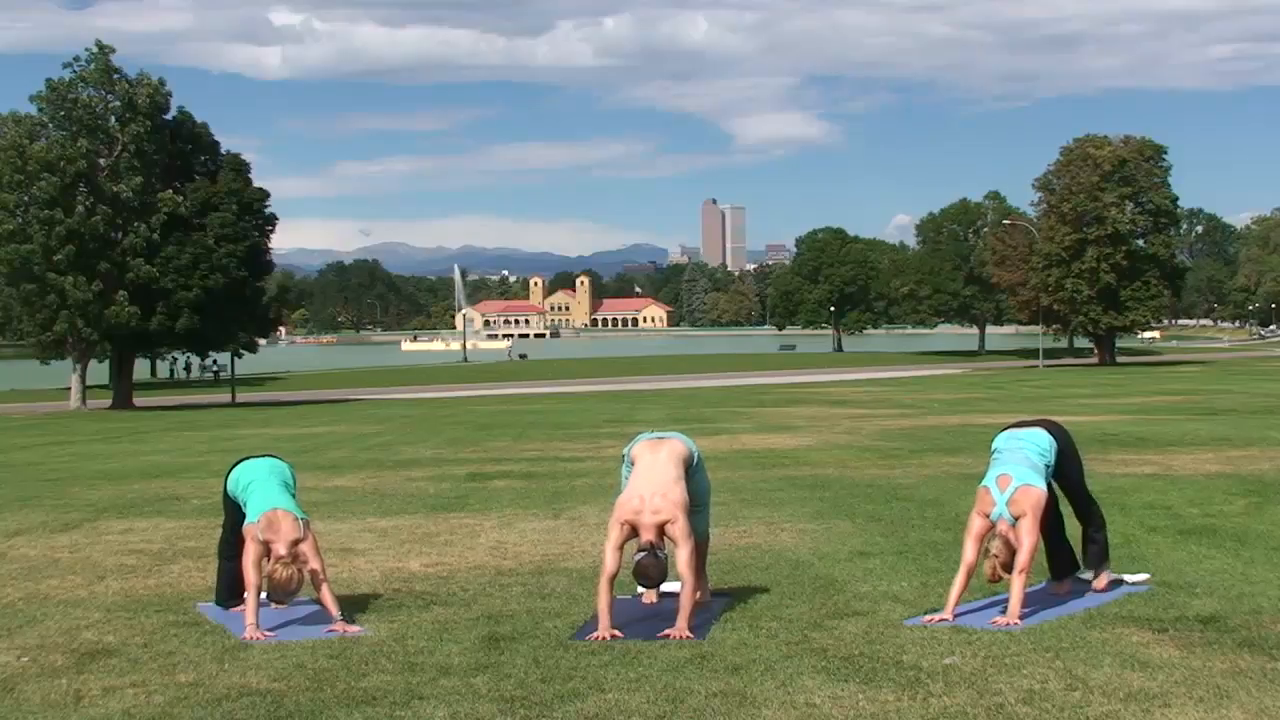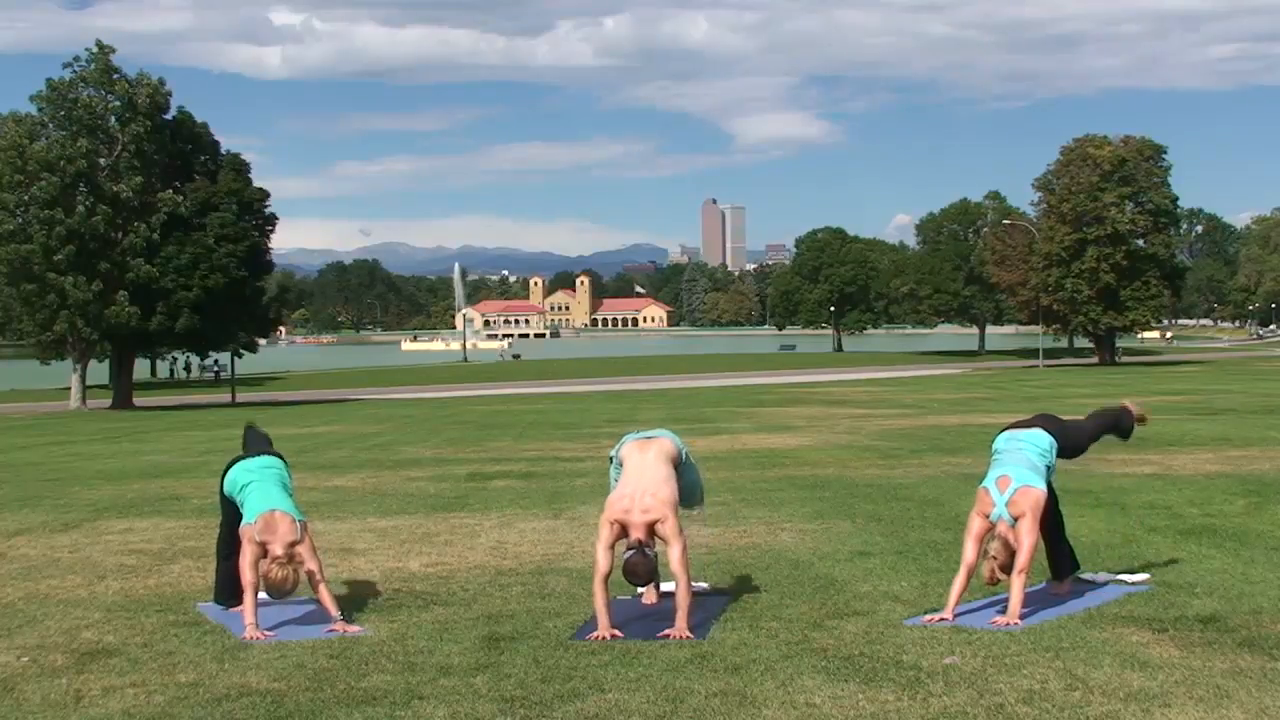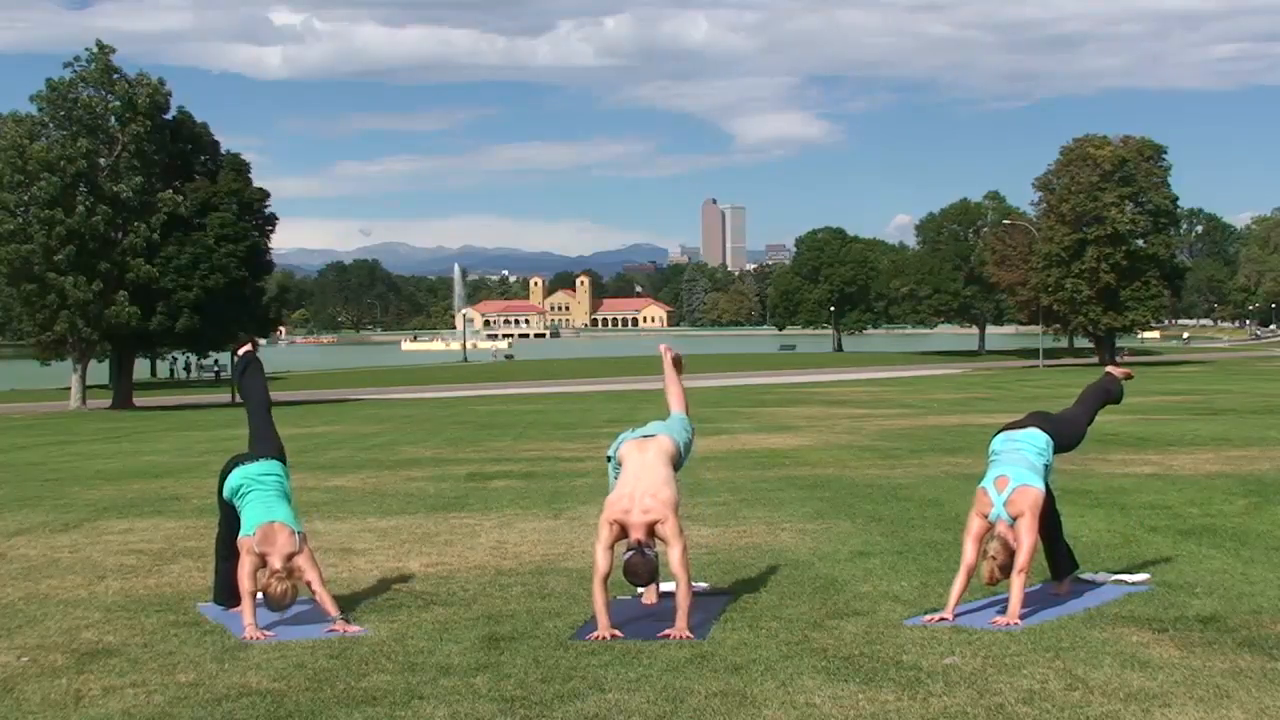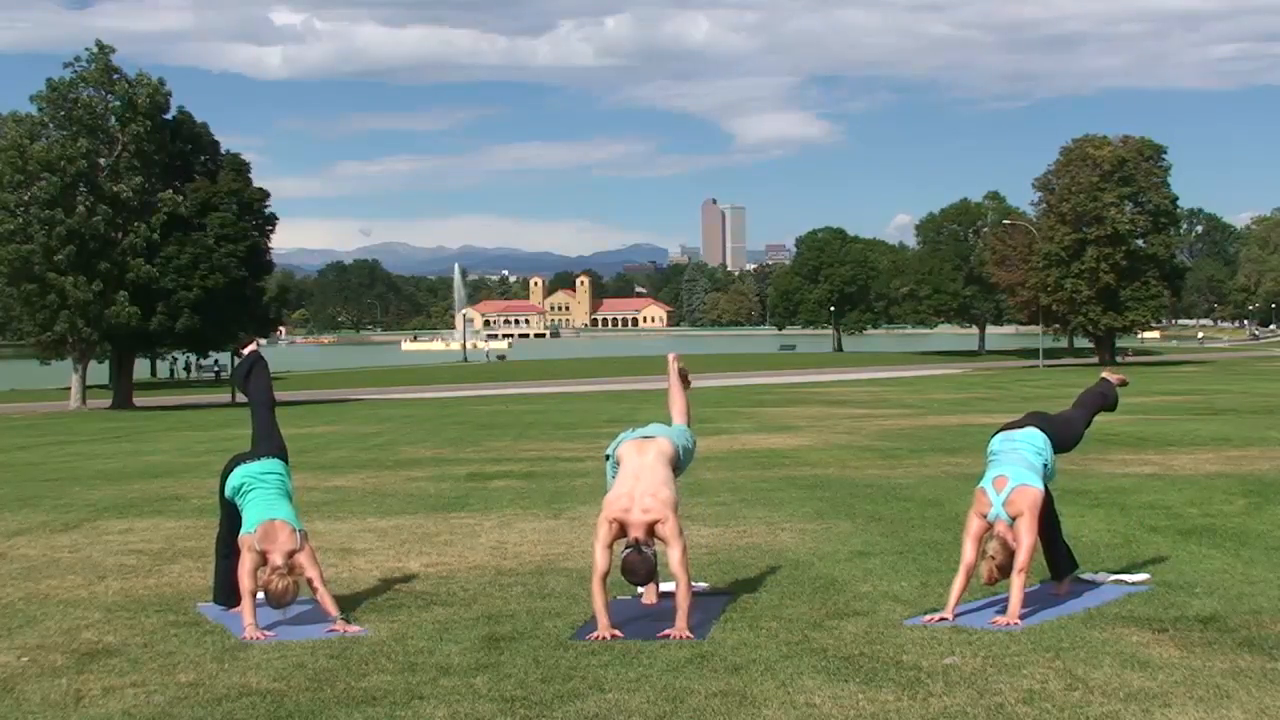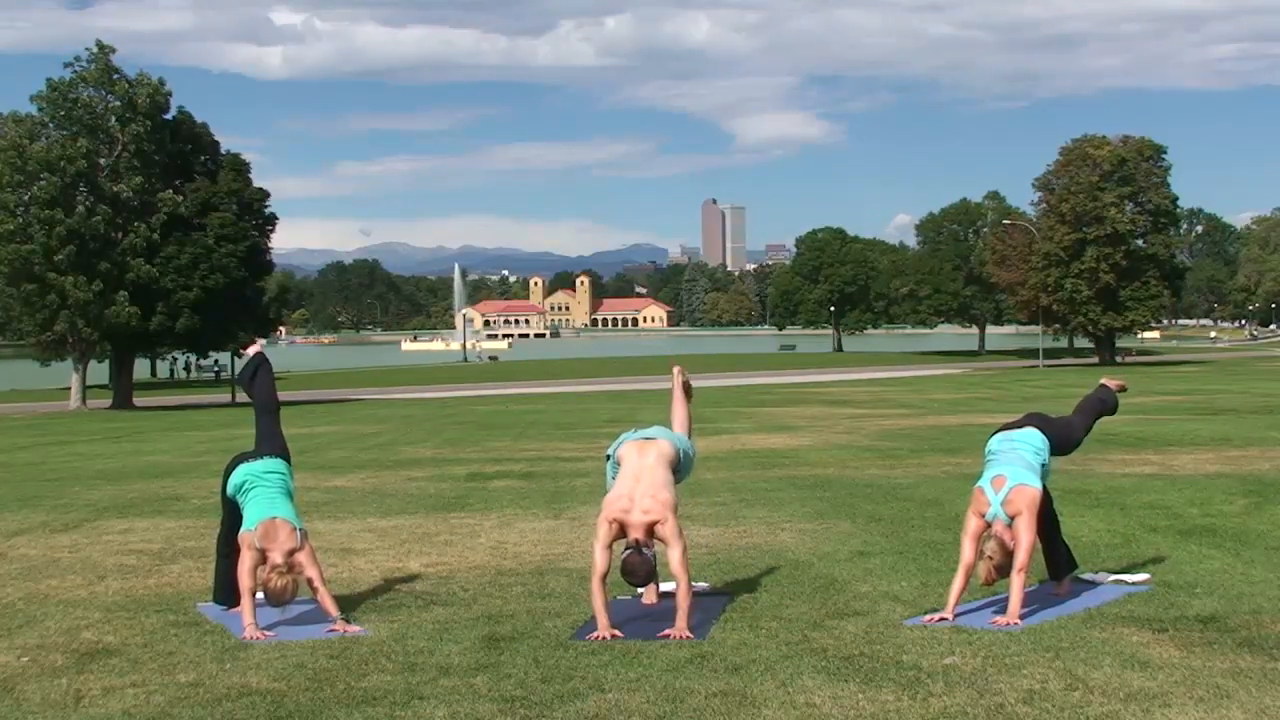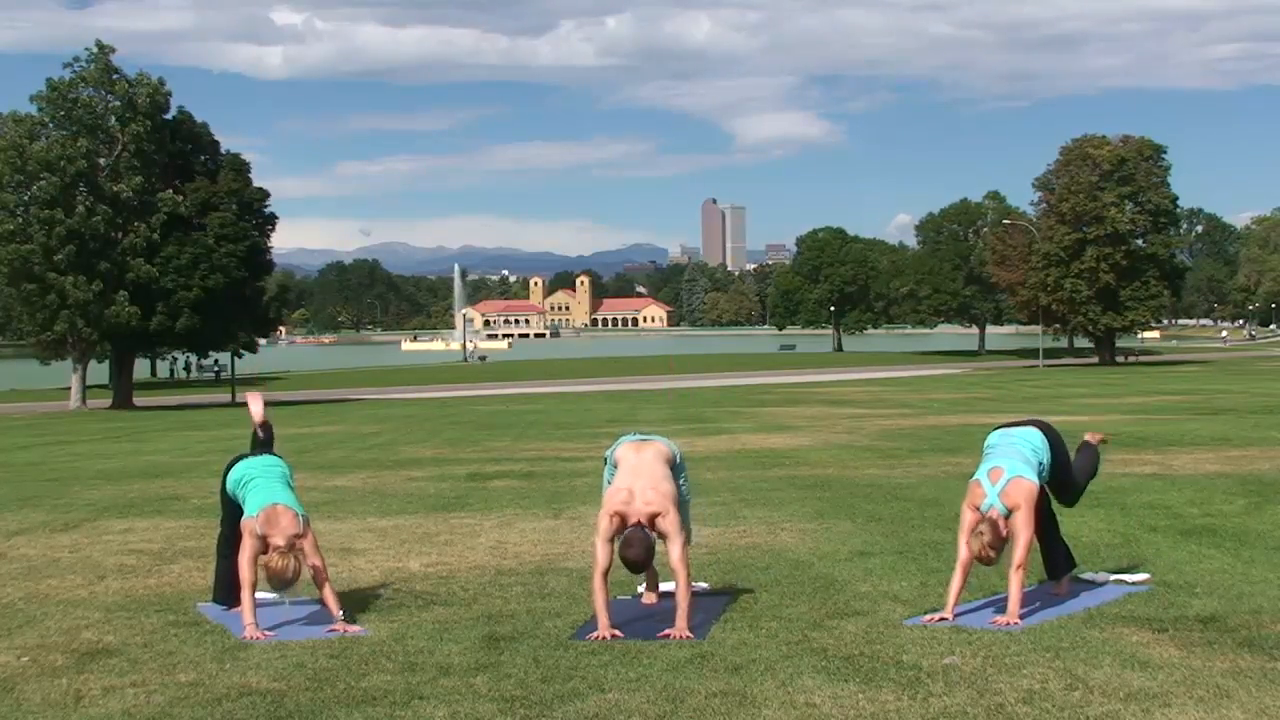
dt=0.7s
person 1, frame 1
left shoulder: (302, 534)
right shoulder: (255, 537)
left elbow: (321, 580)
right elbow: (252, 587)
left wrist: (339, 619)
right wrist: (251, 626)
right hip: (240, 476)
right knee: (233, 542)
left ankle: (276, 596)
right ankle: (229, 598)
person 1, frame 2
left shoulder: (299, 536)
right shoulder: (253, 536)
left elbow: (319, 580)
right elbow: (249, 586)
left wrist: (338, 618)
right wrist: (251, 626)
left hip: (272, 465)
right hip: (237, 475)
right knee: (230, 544)
left ankle: (251, 434)
right ankle: (227, 598)
person 1, frame 3
left shoulder: (296, 546)
right shoulder: (251, 548)
left elbow: (318, 586)
right elbow: (246, 591)
left wrist: (339, 618)
right wrist: (249, 626)
left hip: (270, 468)
right hip: (238, 476)
left knee: (260, 412)
right knee: (228, 542)
left ankle: (247, 357)
right ankle: (225, 599)
person 1, frame 4
left shoulder: (298, 543)
right shoulder: (251, 544)
left elbow: (318, 585)
right elbow: (246, 591)
left wrist: (339, 619)
right wrist: (250, 626)
left hip: (272, 466)
right hip: (238, 475)
left knee: (264, 410)
right knee: (229, 542)
left ankle: (252, 358)
right ankle: (225, 600)
person 1, frame 5
left shoulder: (297, 543)
right shoulder: (252, 543)
left elbow: (318, 585)
right elbow: (250, 589)
left wrist: (339, 618)
right wrist: (250, 626)
left hip: (274, 466)
right hip: (242, 474)
left knee: (268, 417)
right knee: (230, 541)
left ankle: (256, 357)
right ankle: (226, 600)
person 1, frame 6
left shoulder: (301, 531)
right shoulder: (254, 530)
left elbow: (322, 578)
right elbow: (247, 584)
left wrist: (339, 617)
right wrist: (250, 625)
left hip: (275, 466)
right hip: (239, 472)
right knee: (232, 541)
left ankle: (260, 424)
right ankle: (227, 600)
person 2, frame 1
left shoulder: (674, 520)
right shoulder: (622, 521)
left elbow: (687, 578)
right elbow: (606, 576)
left wrist: (682, 625)
right wrist: (603, 626)
left hip: (683, 450)
right hip: (638, 449)
left knee: (697, 525)
left ankle: (702, 577)
right ankle: (652, 586)
person 2, frame 2
left shoulder: (665, 518)
right shoulder: (611, 520)
left elbow: (682, 577)
right elbow: (600, 578)
left wrist: (681, 625)
right wrist: (603, 626)
left hip: (670, 446)
right hip: (628, 448)
left knee: (689, 500)
left ankle: (695, 494)
right ankle: (652, 583)
person 2, frame 3
left shoulder: (665, 519)
right shoulder: (612, 520)
left elbow: (682, 577)
right elbow: (599, 577)
left wrist: (682, 624)
right wrist: (603, 625)
left hip: (666, 441)
right hip: (626, 447)
left knee: (679, 419)
left ankle: (667, 358)
right ankle: (651, 584)
person 2, frame 4
left shoulder: (664, 518)
right shoulder: (610, 519)
left elbow: (682, 577)
right elbow: (598, 577)
left wrist: (681, 625)
right wrist: (603, 625)
left hip: (665, 444)
right hip: (624, 447)
left knee: (681, 429)
left ankle: (673, 368)
right ankle: (651, 584)
person 2, frame 5
left shoulder: (664, 519)
right shoulder: (610, 520)
left elbow: (682, 578)
right elbow: (598, 577)
left wrist: (682, 625)
right wrist: (603, 625)
left hip: (667, 446)
right hip: (624, 448)
left knee: (684, 439)
left ankle: (678, 381)
right ankle: (651, 583)
person 2, frame 6
left shoulder: (665, 513)
right shoulder: (610, 514)
left elbow: (681, 573)
right elbow: (600, 574)
left wrist: (681, 625)
right wrist: (603, 625)
left hip: (666, 451)
left knee: (680, 539)
right ankle: (651, 578)
person 3, frame 1
left shoulder: (1025, 508)
right shoulder: (981, 513)
left elbow: (1021, 569)
right elbow: (966, 566)
left wrist: (1012, 614)
right wrist: (947, 610)
left hip: (1048, 438)
left knee: (1079, 497)
right knee: (1047, 516)
left ankle: (1100, 565)
right ankle: (1063, 574)
person 3, frame 2
left shoulder: (1026, 509)
right shoulder: (982, 513)
left elbow: (1020, 570)
right elbow: (966, 566)
left wrist: (1013, 614)
right wrist: (948, 610)
left hip: (1046, 437)
right hip: (1009, 439)
left knee: (1092, 429)
right knee: (1048, 517)
left ankle: (1127, 413)
right ankle: (1063, 575)
person 3, frame 3
left shoulder: (1024, 508)
right shoulder: (981, 511)
left elbow: (1020, 569)
right elbow: (965, 566)
left wrist: (1012, 614)
right wrist: (948, 610)
left hip: (1043, 436)
right hip: (1006, 440)
left knee: (1081, 413)
right knee: (1045, 518)
left ankle: (1112, 377)
right ankle: (1063, 574)
person 3, frame 4
left shoulder: (1024, 507)
right shoulder: (980, 510)
left elbow: (1020, 569)
right elbow: (965, 565)
left wrist: (1012, 614)
right wrist: (948, 610)
left hip: (1041, 436)
right hip: (1005, 440)
left knee: (1079, 415)
right knee: (1044, 518)
left ankle: (1107, 383)
right ankle: (1063, 573)
person 3, frame 5
left shoulder: (1022, 506)
right shoulder: (978, 510)
left elbow: (1019, 568)
right elbow: (965, 565)
left wrist: (1012, 615)
right wrist: (948, 610)
left hip: (1038, 436)
right hip: (1002, 440)
left knee: (1080, 422)
right knee: (1044, 518)
left ankle: (1107, 390)
right ankle: (1062, 574)
person 3, frame 6
left shoulder: (1019, 499)
right shoulder: (973, 502)
left elbow: (1018, 565)
right elbow: (962, 561)
left wrist: (1012, 613)
right wrist: (948, 610)
left hip: (1040, 439)
left knee: (1069, 495)
right knee: (1041, 518)
left ankle: (1089, 445)
right ankle: (1061, 573)
